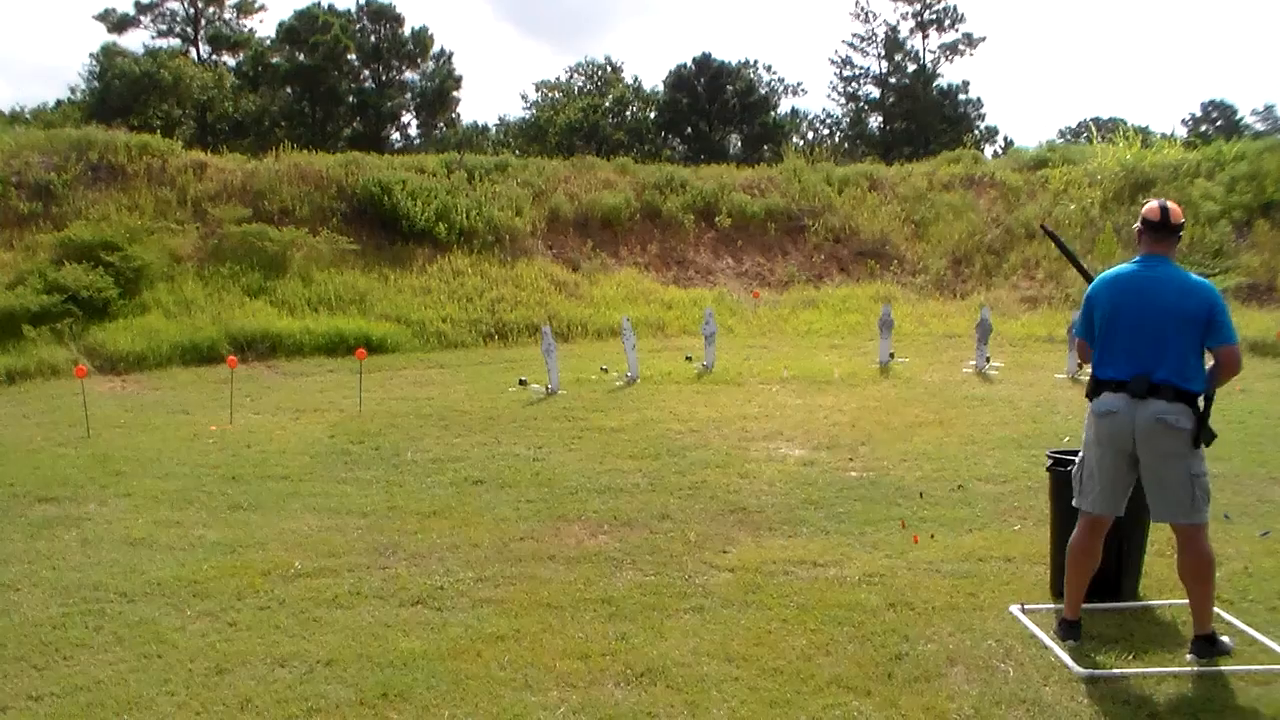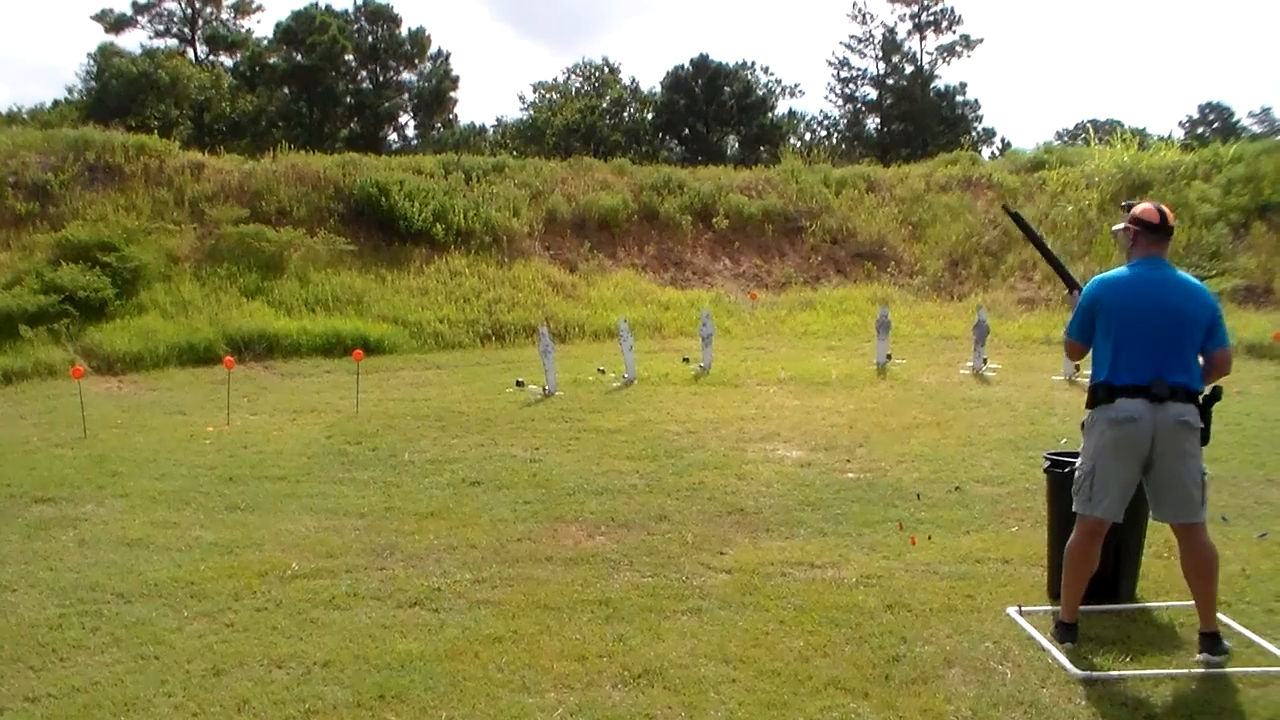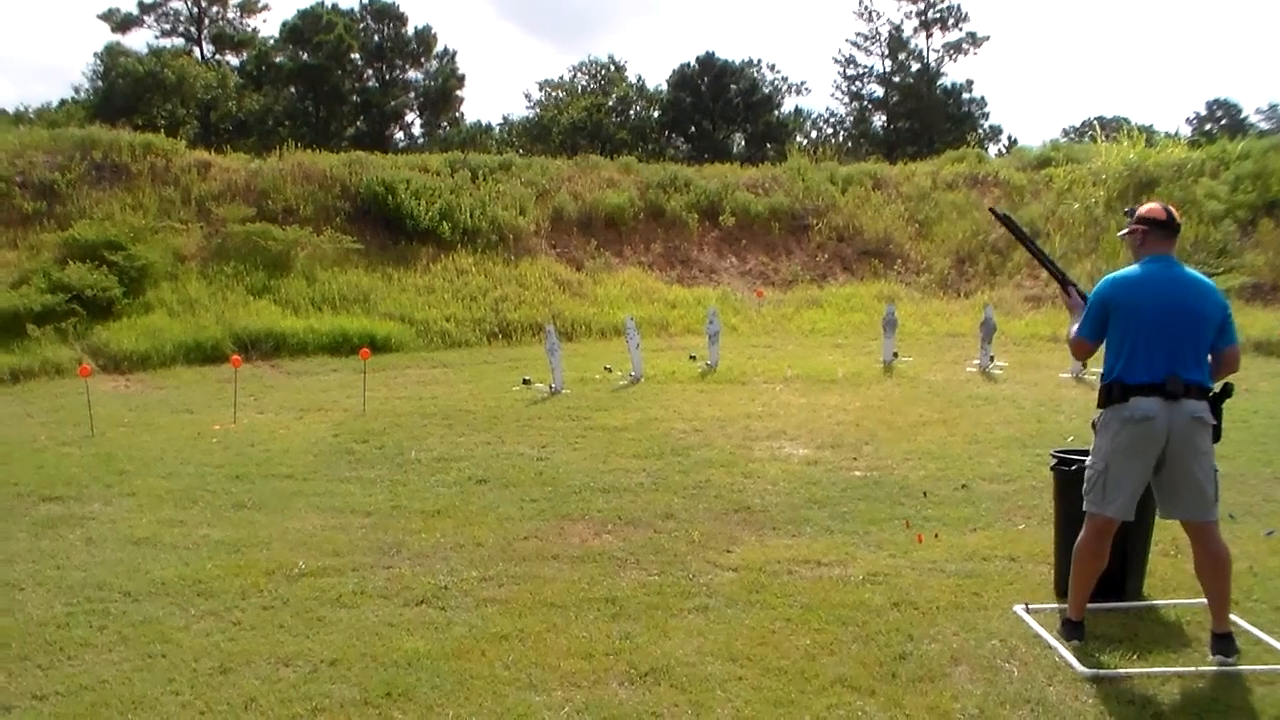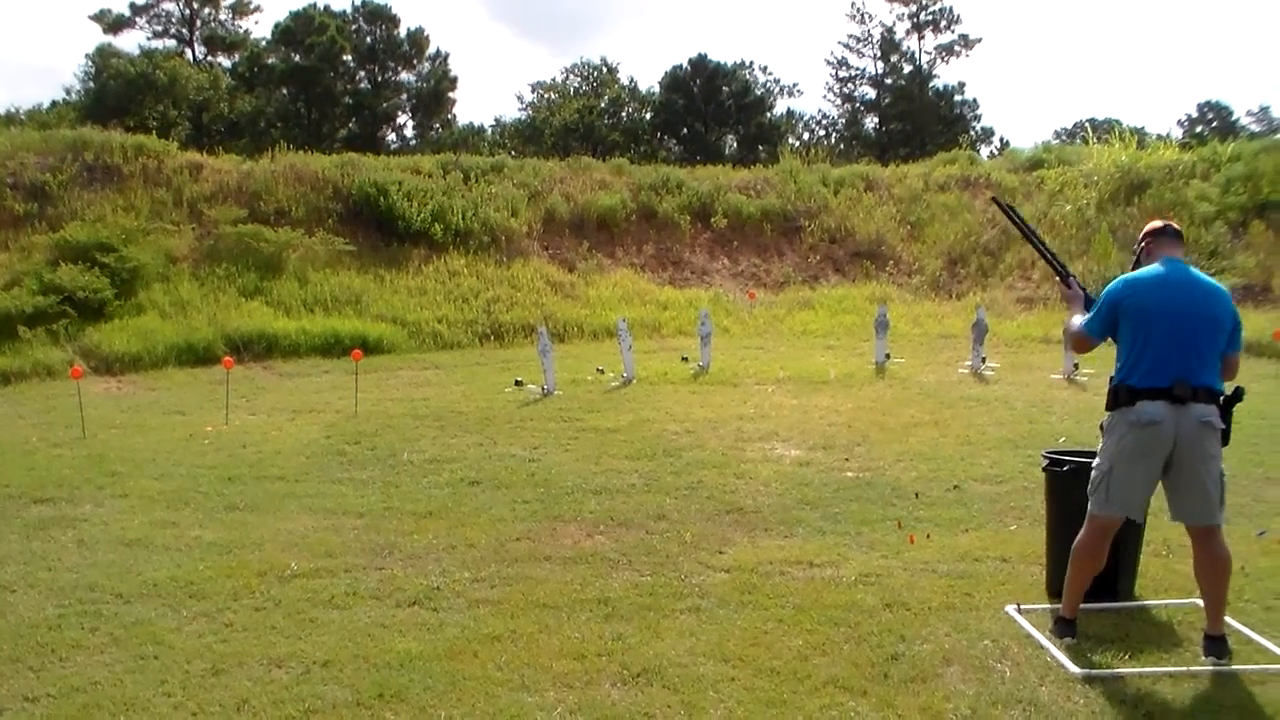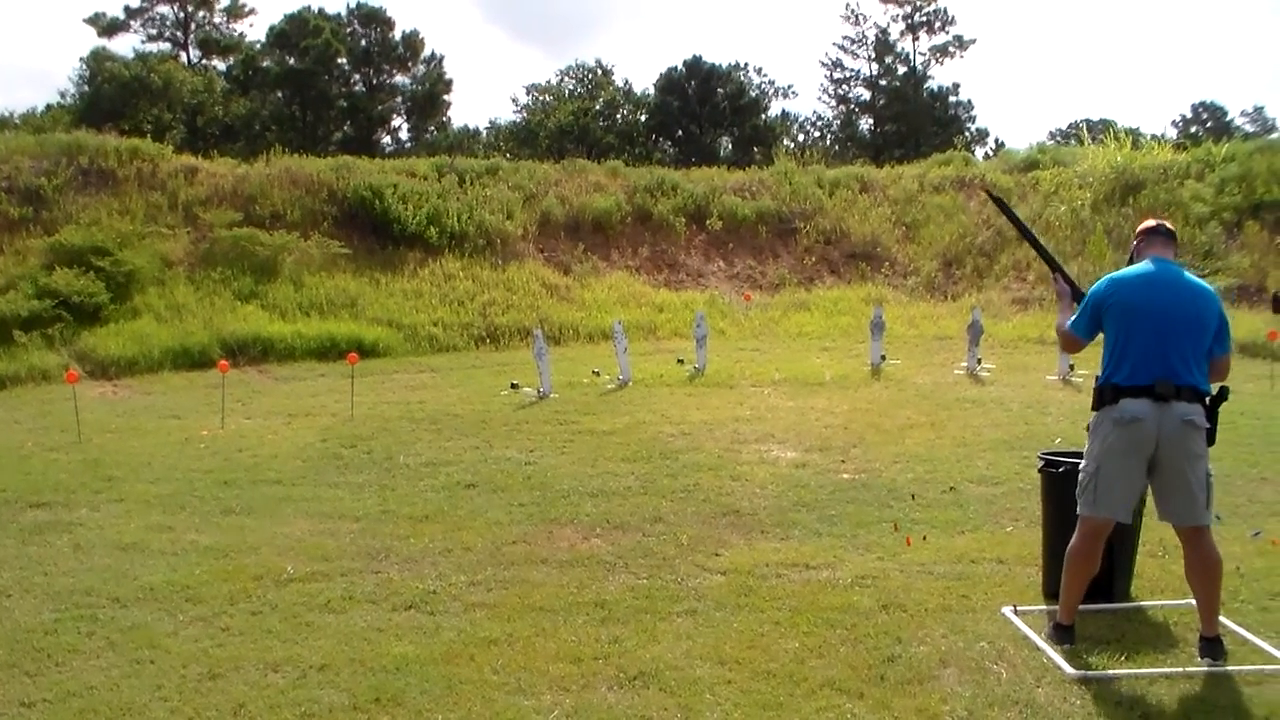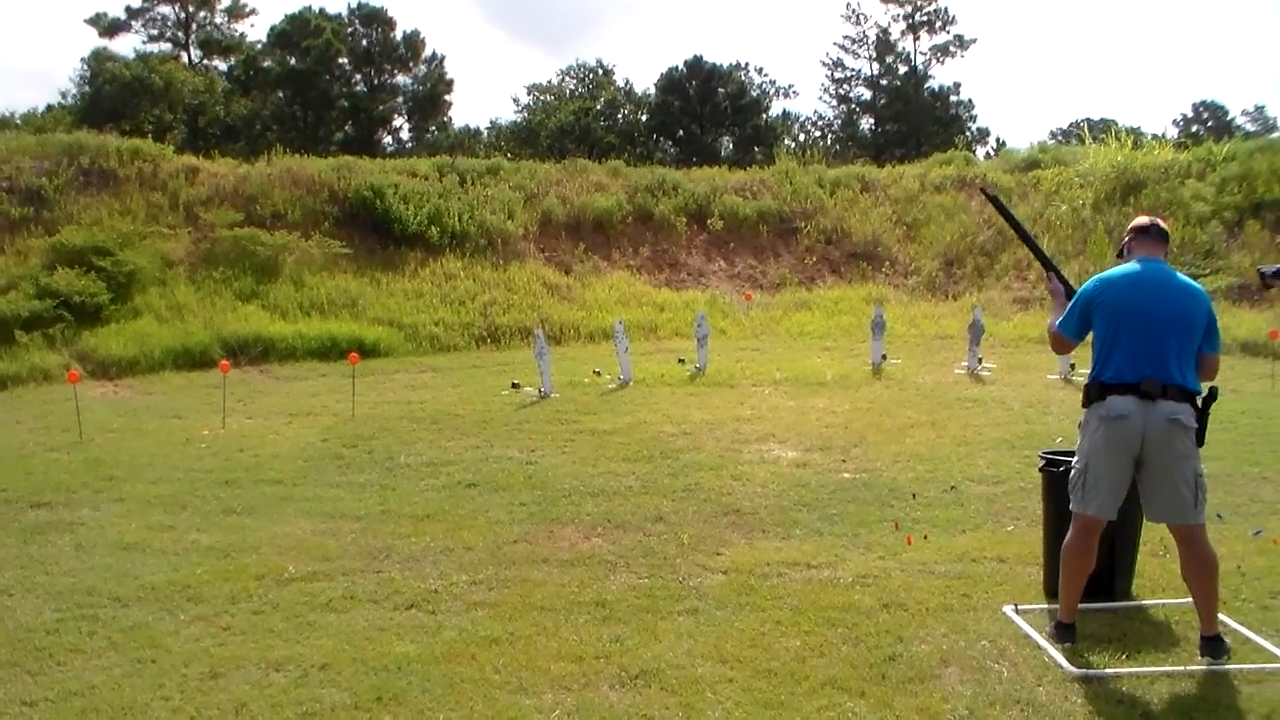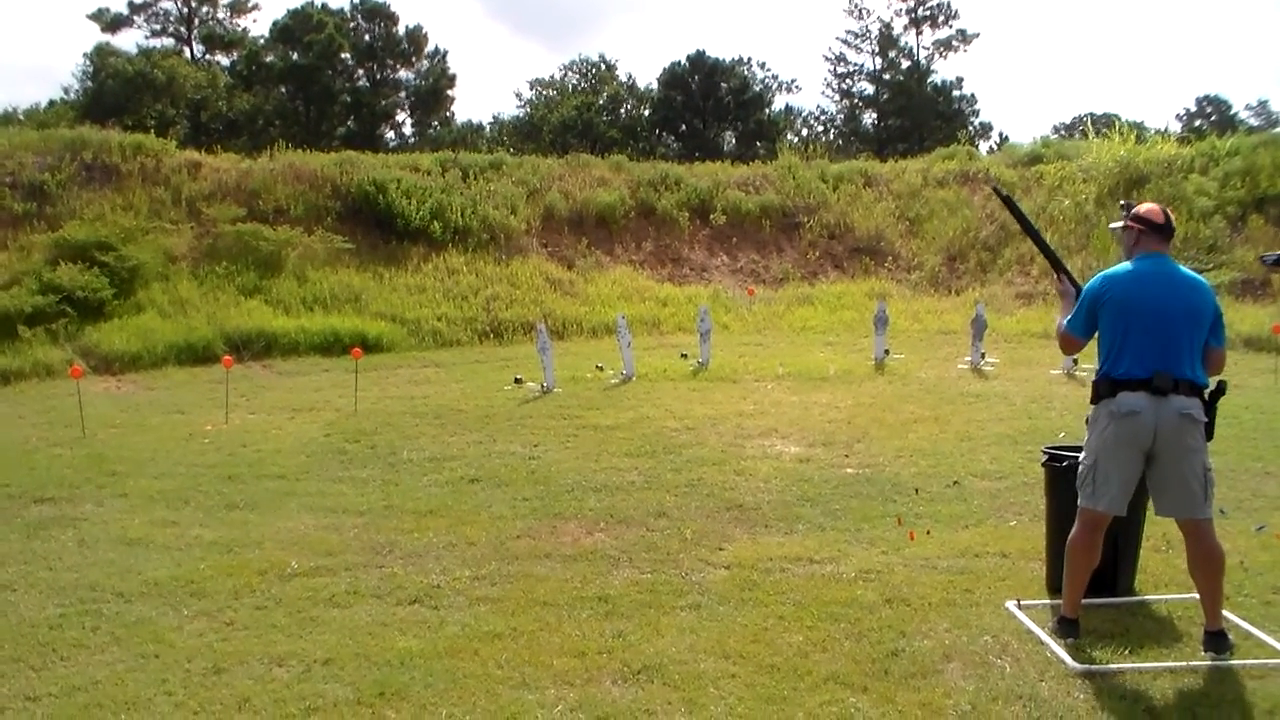
dt=0.3s
person 1, frame 1
left shoulder: (1103, 285)
right shoulder: (1201, 292)
left elbow: (1084, 353)
right elbow: (1230, 362)
right wrist: (1200, 385)
left hip: (1110, 411)
right hip: (1170, 416)
left knee: (1092, 521)
right knee: (1191, 529)
left ankle: (1070, 621)
right ankle: (1203, 636)
person 1, frame 2
left shoulder: (1103, 288)
right shoulder: (1199, 294)
left elbow: (1074, 351)
right elbow: (1221, 365)
left wrist: (1079, 312)
left hip: (1117, 414)
right hip: (1177, 417)
left knee: (1090, 525)
right knee: (1192, 529)
left ankle: (1067, 623)
right ankle: (1210, 636)
person 1, frame 3
left shoulder: (1115, 286)
right shoulder: (1209, 292)
left elbow: (1080, 349)
right elbow: (1230, 362)
left wrist: (1076, 312)
left hip: (1130, 413)
right hip: (1190, 415)
left knee: (1100, 522)
right knee: (1204, 527)
left ankle: (1073, 621)
right ankle: (1223, 636)
person 1, frame 4
left shoulder: (1128, 287)
right shoulder: (1220, 295)
left elbow: (1080, 342)
right elbow: (1230, 367)
left wrist: (1075, 306)
left hip: (1139, 416)
right hip: (1199, 418)
left knee: (1101, 522)
right knee: (1207, 530)
left ankle: (1066, 618)
right ankle: (1215, 636)
person 1, frame 5
left shoulder: (1113, 285)
right shoulder: (1207, 296)
left elbow: (1070, 342)
right elbow: (1220, 370)
left wrist: (1065, 302)
left hip: (1124, 415)
right hip: (1184, 418)
left knee: (1092, 526)
right knee: (1196, 531)
left ankle: (1064, 624)
right ankle: (1211, 638)
person 1, frame 6
left shoulder: (1102, 286)
right shoulder: (1196, 295)
left elbow: (1059, 343)
right elbow: (1208, 369)
left wrist: (1058, 301)
left hip: (1112, 413)
right hip: (1173, 416)
left knee: (1085, 523)
right knee: (1190, 529)
left ankle: (1065, 622)
right ankle: (1211, 636)
person 1, frame 7
left shoulder: (1106, 283)
right shoulder: (1201, 289)
left elbow: (1068, 343)
right elbow: (1215, 363)
left wrist: (1067, 300)
left hip: (1122, 409)
right hip: (1182, 411)
left knee: (1091, 518)
right knee: (1198, 524)
left ankle: (1068, 618)
right ankle: (1215, 631)
